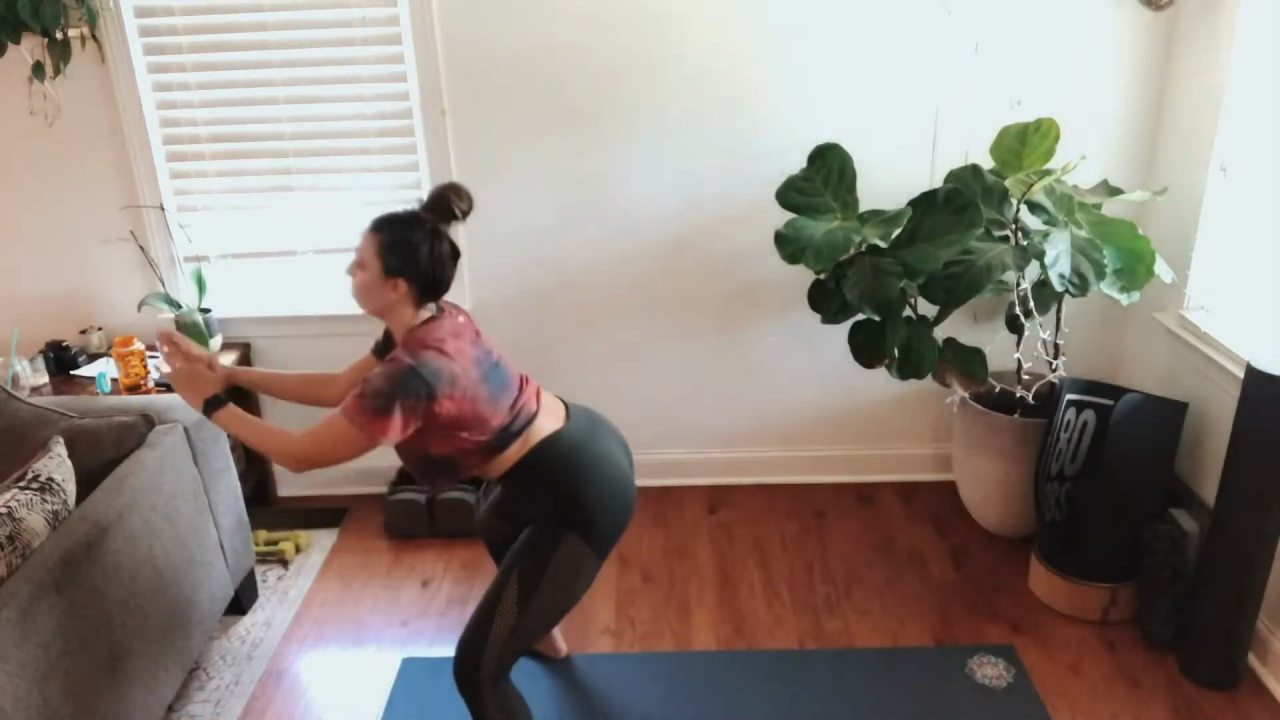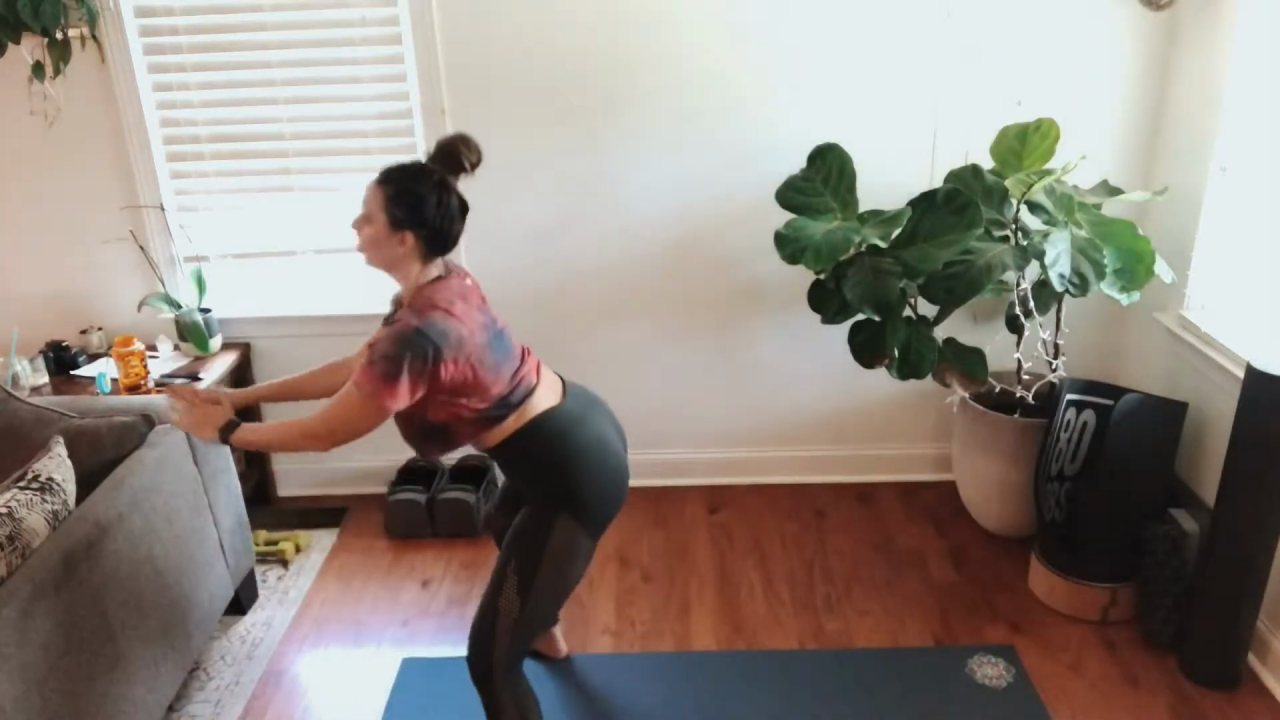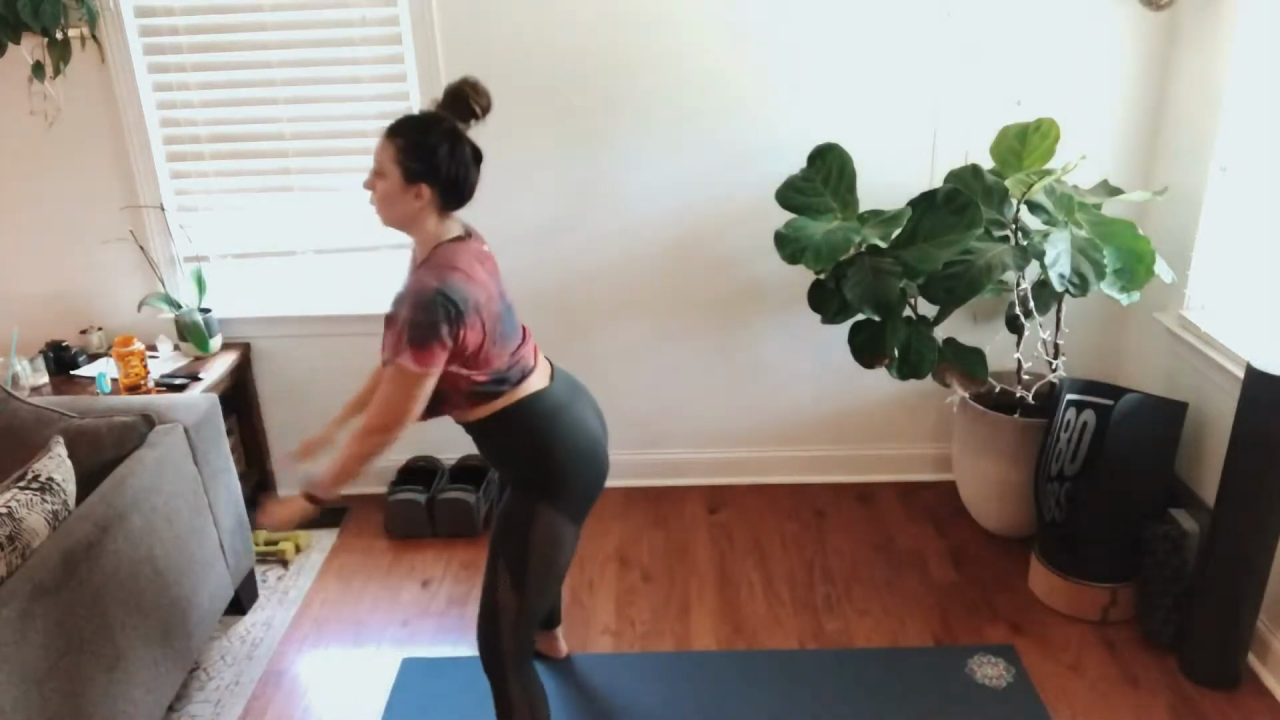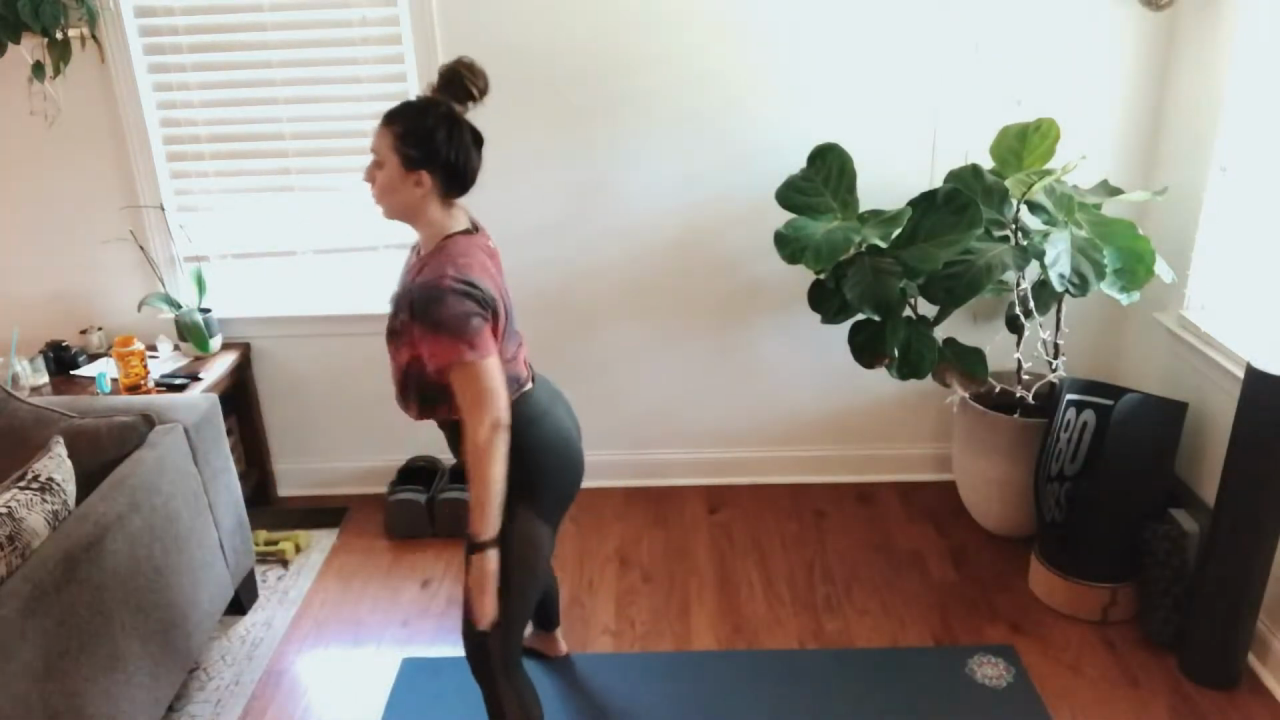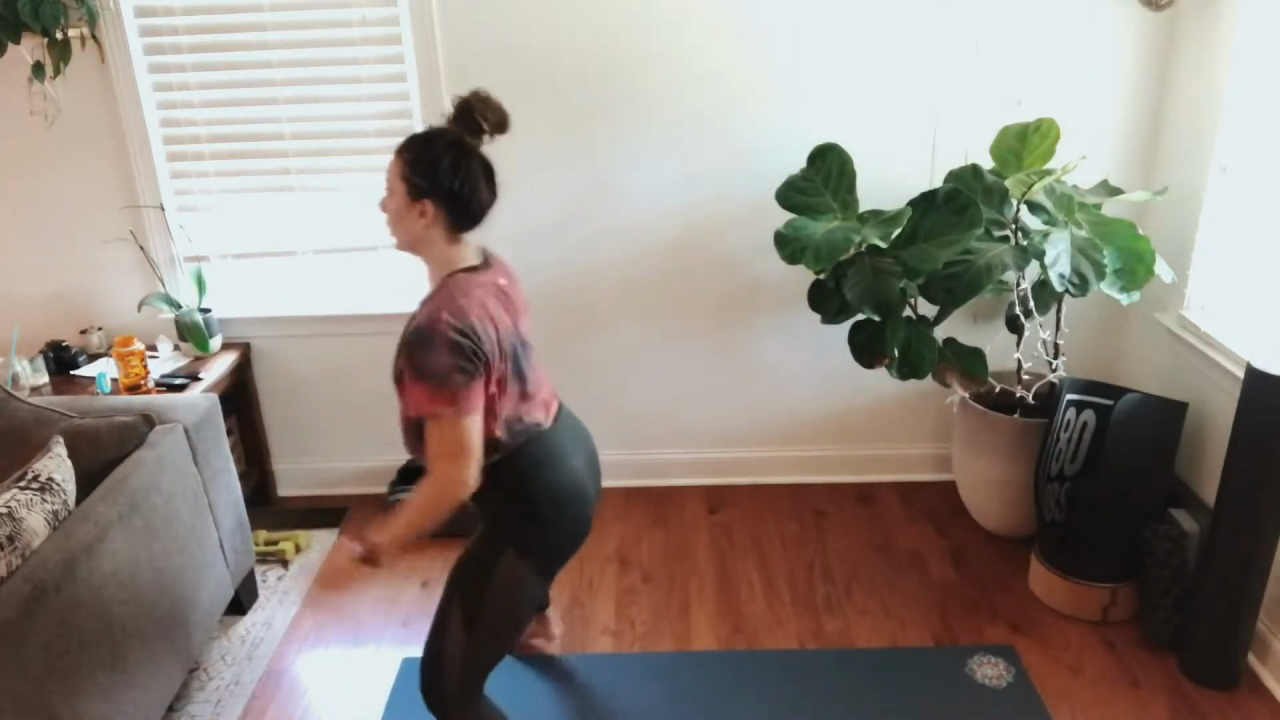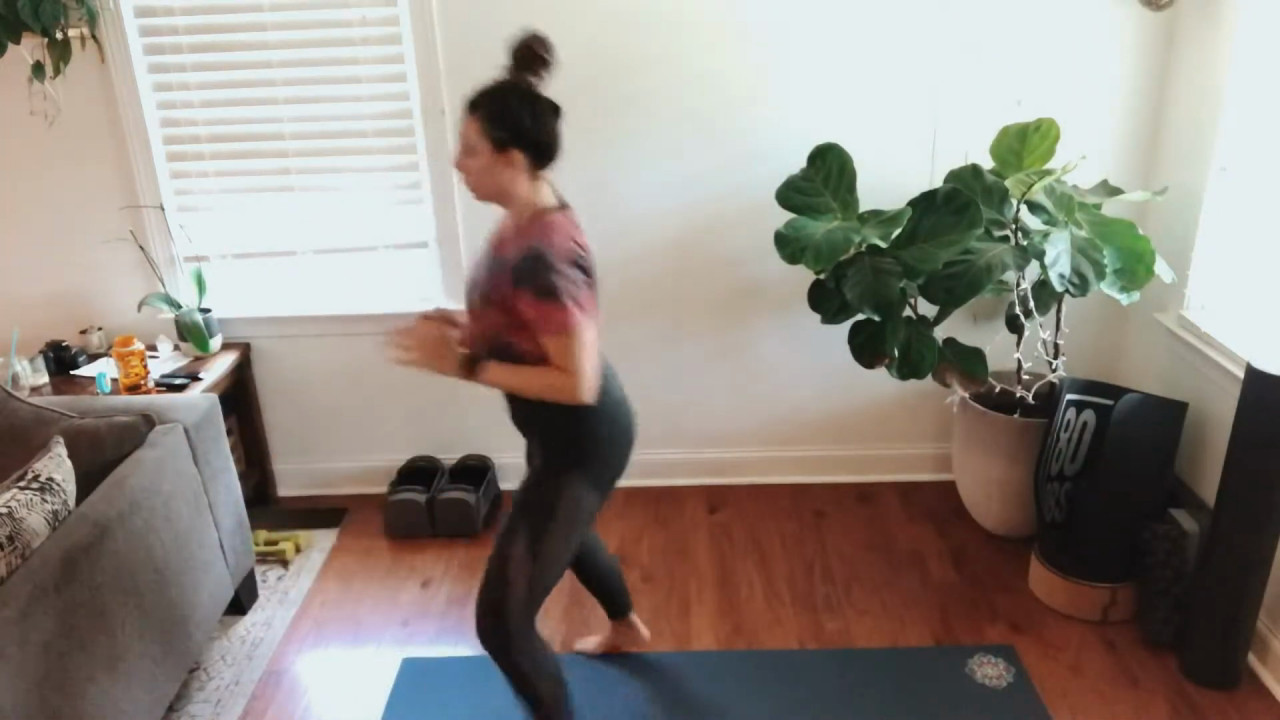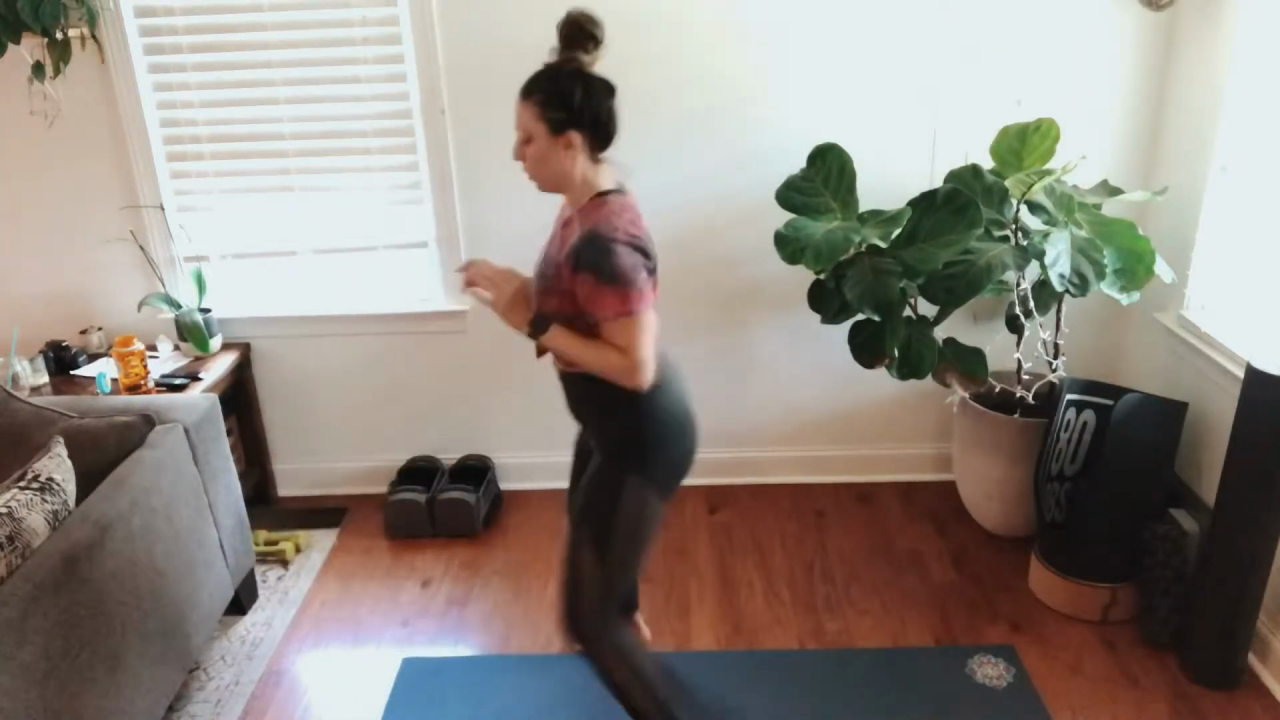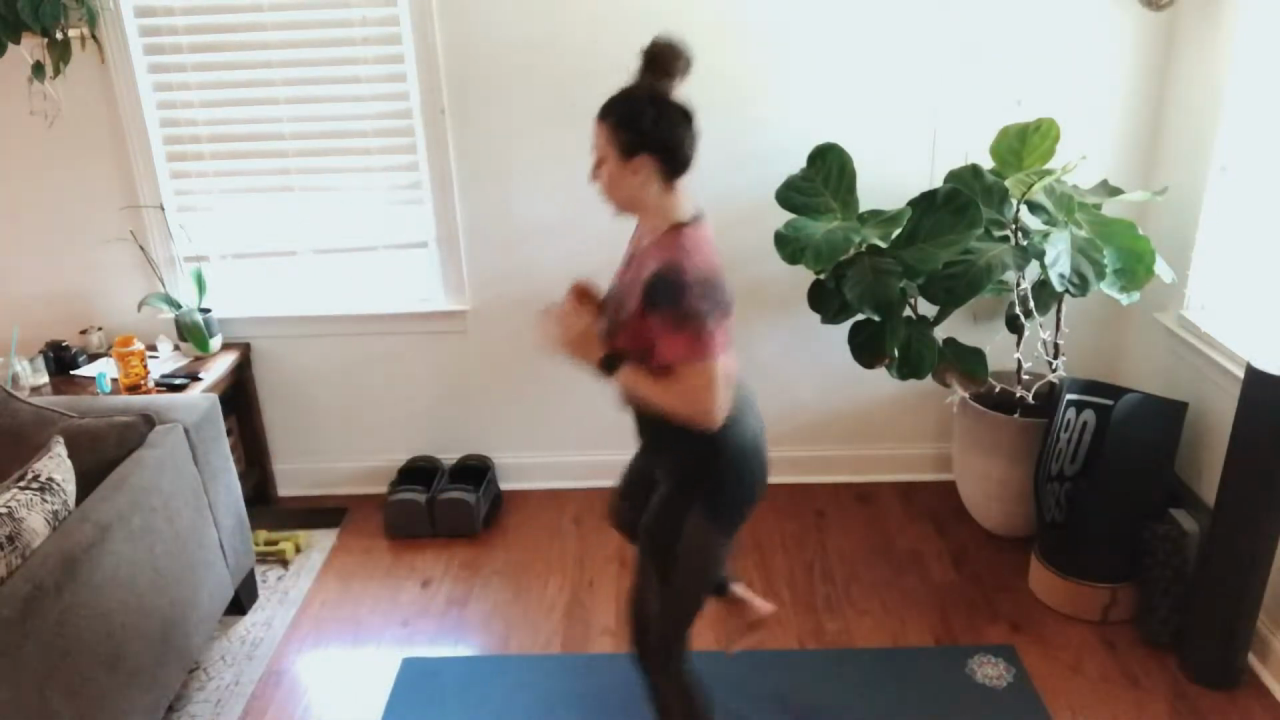
dt=0.3s
person 1, frame 1
left shoulder: (411, 374)
right shoulder: (433, 322)
left elbow: (300, 453)
right elbow: (340, 387)
left wrist: (212, 404)
right wrist: (230, 373)
left hip: (585, 496)
right hip: (588, 447)
left knee: (477, 668)
right knee: (497, 528)
right ankle: (542, 632)
person 1, frame 2
left shoulder: (418, 333)
right shoulder: (441, 284)
left elbow: (329, 432)
right elbow: (357, 370)
left wrist: (230, 429)
right wrist: (243, 396)
left hip: (575, 472)
right hip: (580, 428)
left knee: (490, 658)
right knee: (508, 528)
right ankle: (545, 633)
person 1, frame 3
left shoulder: (434, 293)
right shoulder: (460, 245)
left elbow: (387, 426)
right elbow: (399, 359)
left wrist: (311, 496)
right wrist: (332, 426)
left hip: (553, 456)
right hip: (564, 419)
left knee: (500, 648)
right knee: (519, 543)
right ankle: (548, 634)
person 1, frame 4
left shoulder: (441, 289)
right shoulder: (459, 237)
left elbow: (488, 424)
left wrist: (480, 546)
left hip: (531, 456)
right hip: (542, 422)
left knee: (489, 651)
right knee: (524, 547)
right ankle: (548, 634)
person 1, frame 5
left shoulder: (439, 329)
right shoulder: (489, 269)
left elbow: (454, 480)
left wrist: (369, 550)
left hip: (541, 497)
right hip: (568, 455)
right knee: (513, 561)
right ankle: (538, 623)
person 1, frame 6
left shoulder: (544, 254)
right shoulder: (524, 218)
left elbow: (576, 382)
left wrist: (464, 364)
right wrist: (458, 325)
left hip: (581, 441)
right hip: (555, 429)
left knee: (501, 621)
right knee: (559, 533)
right ankle: (627, 627)
person 1, frame 7
left shoulder: (605, 239)
right shoulder: (587, 206)
left elbow: (636, 368)
left wrist: (533, 324)
right wrist: (521, 293)
left hip: (643, 436)
right hip: (612, 424)
left knee: (592, 624)
right knee: (591, 530)
right ankle: (629, 625)
person 1, frame 8
left shoulder: (680, 272)
right shoulder: (659, 231)
left elbow: (709, 404)
left wrist: (602, 361)
right wrist: (598, 314)
left hip: (711, 464)
right hip: (673, 449)
left knee: (654, 643)
right knee: (628, 513)
right ankle: (736, 598)
